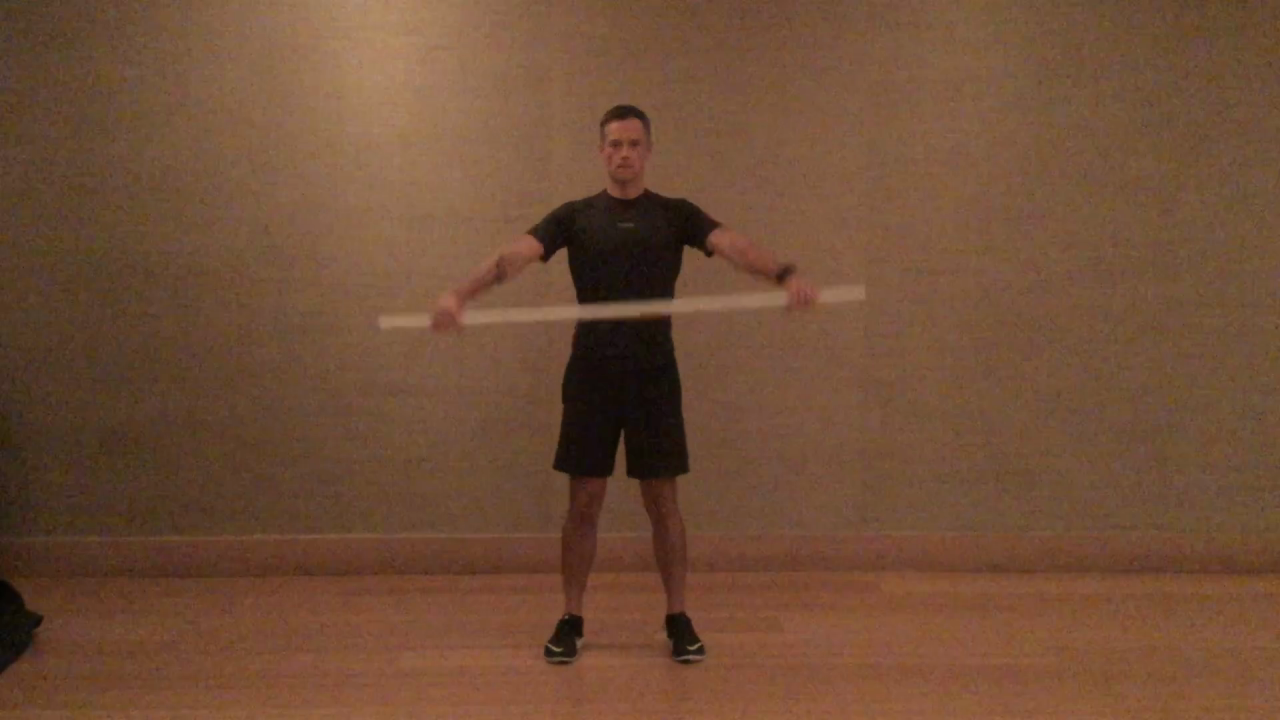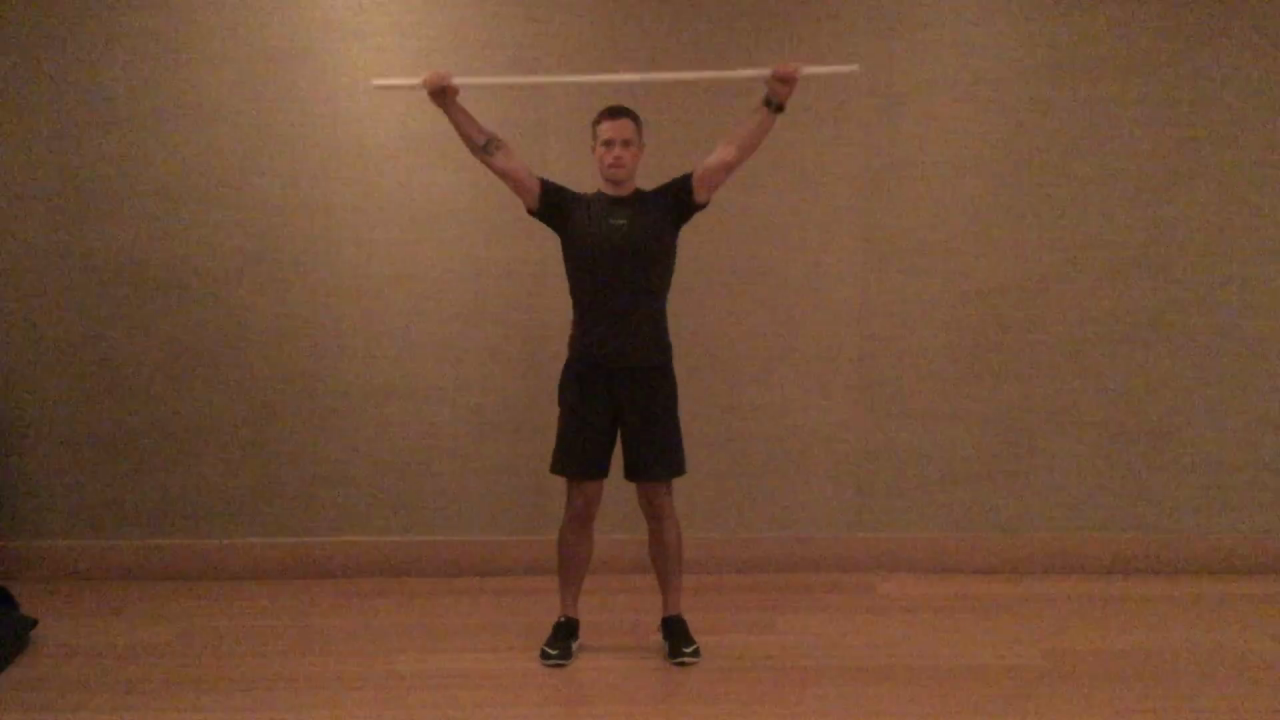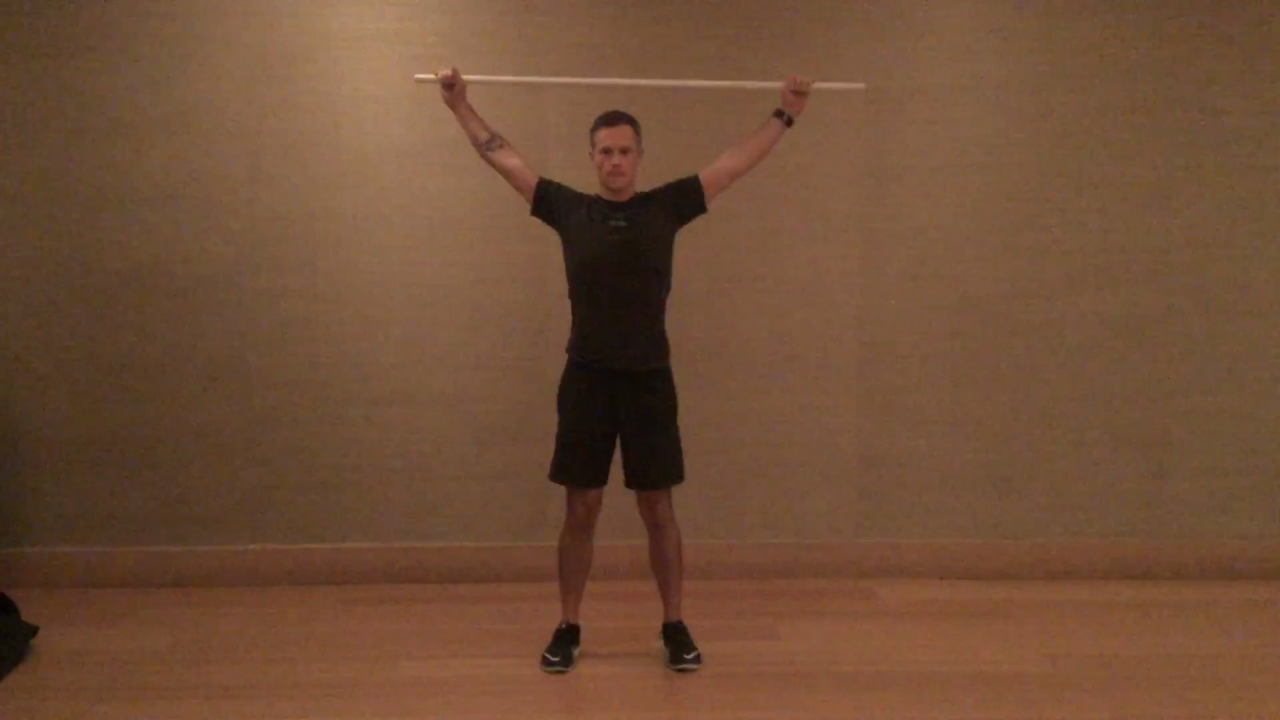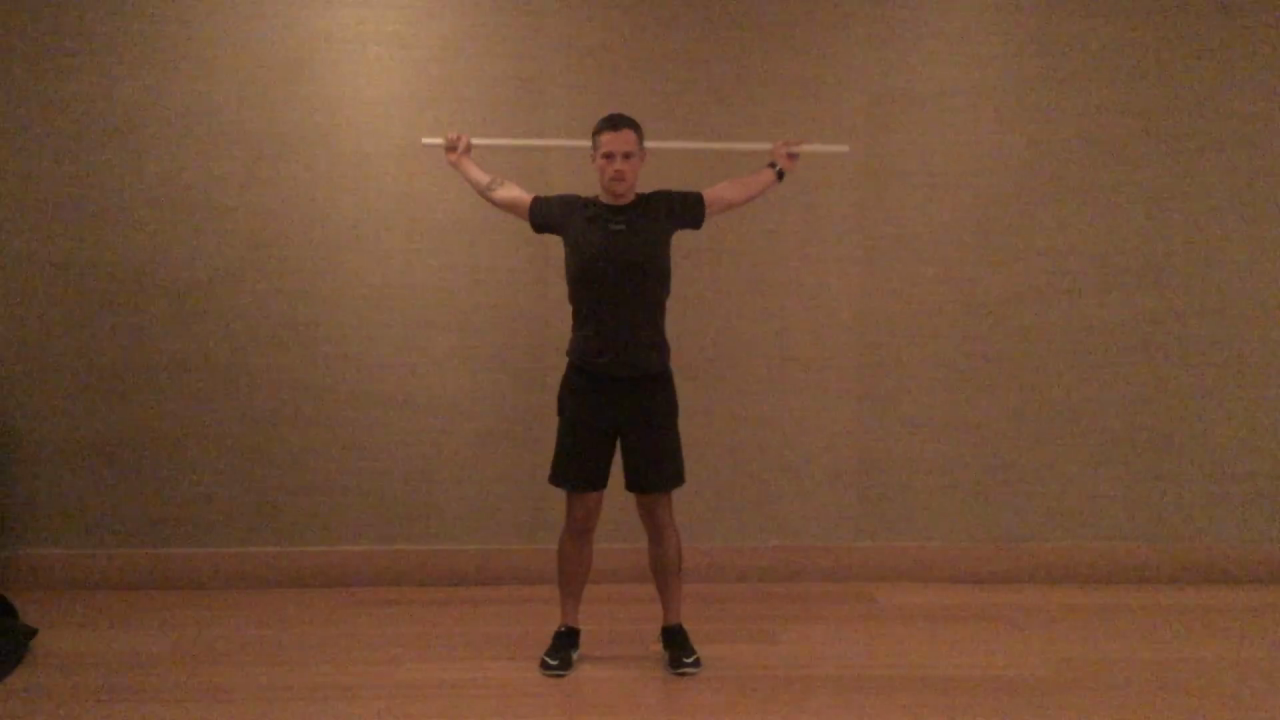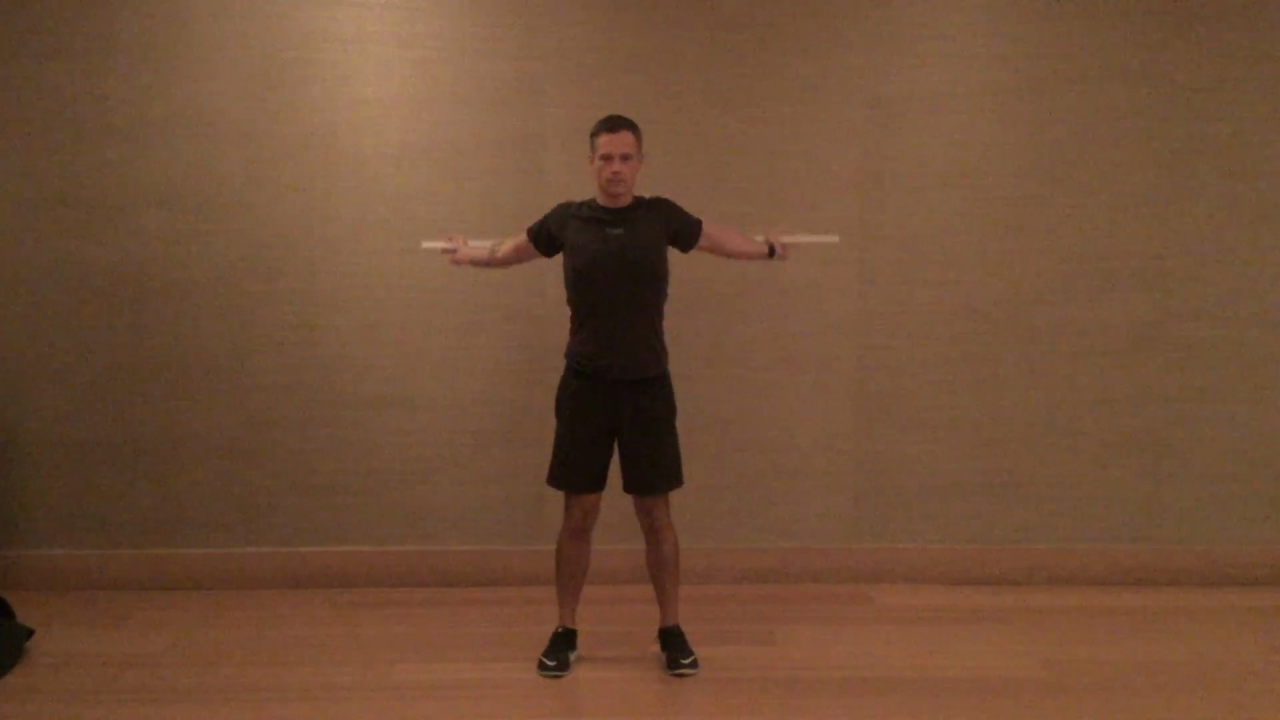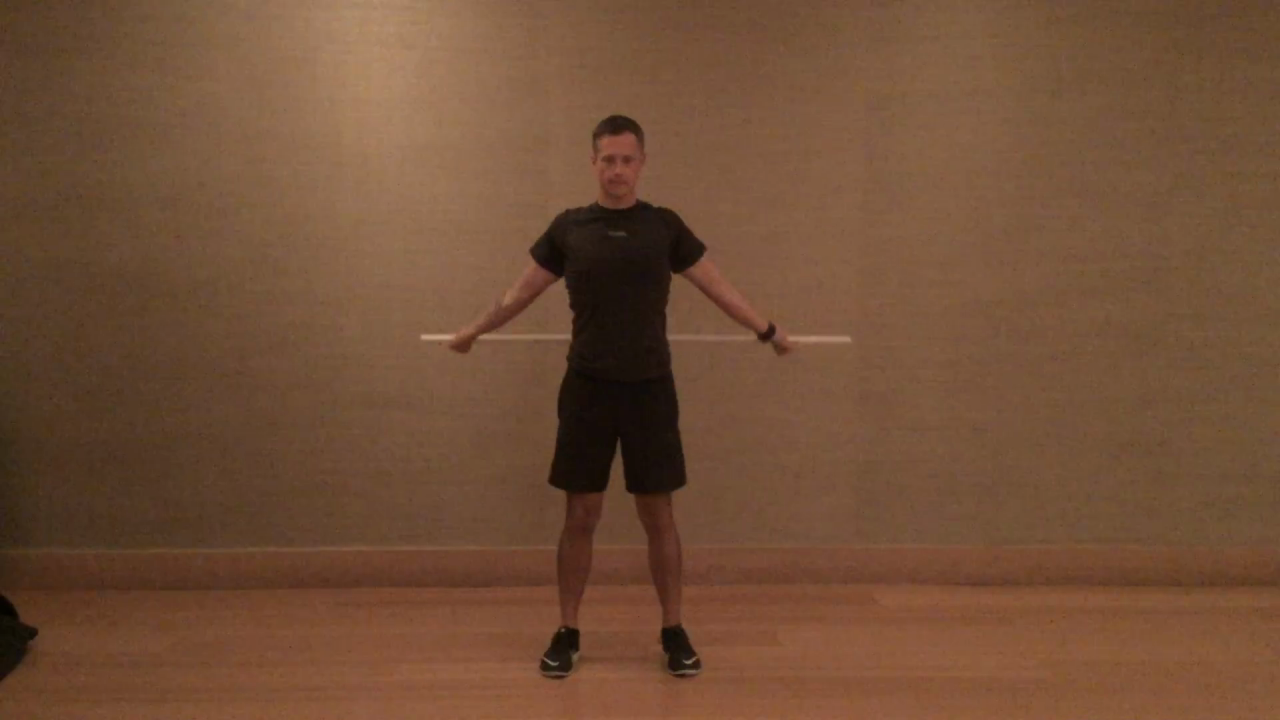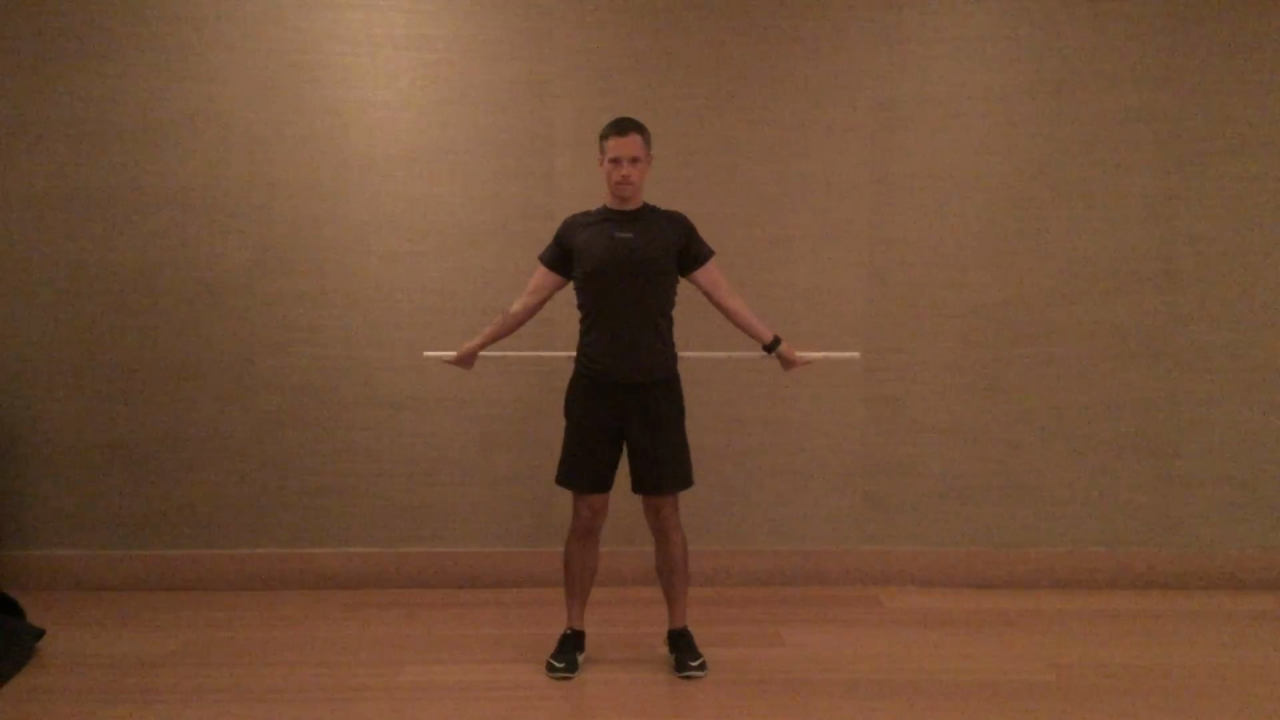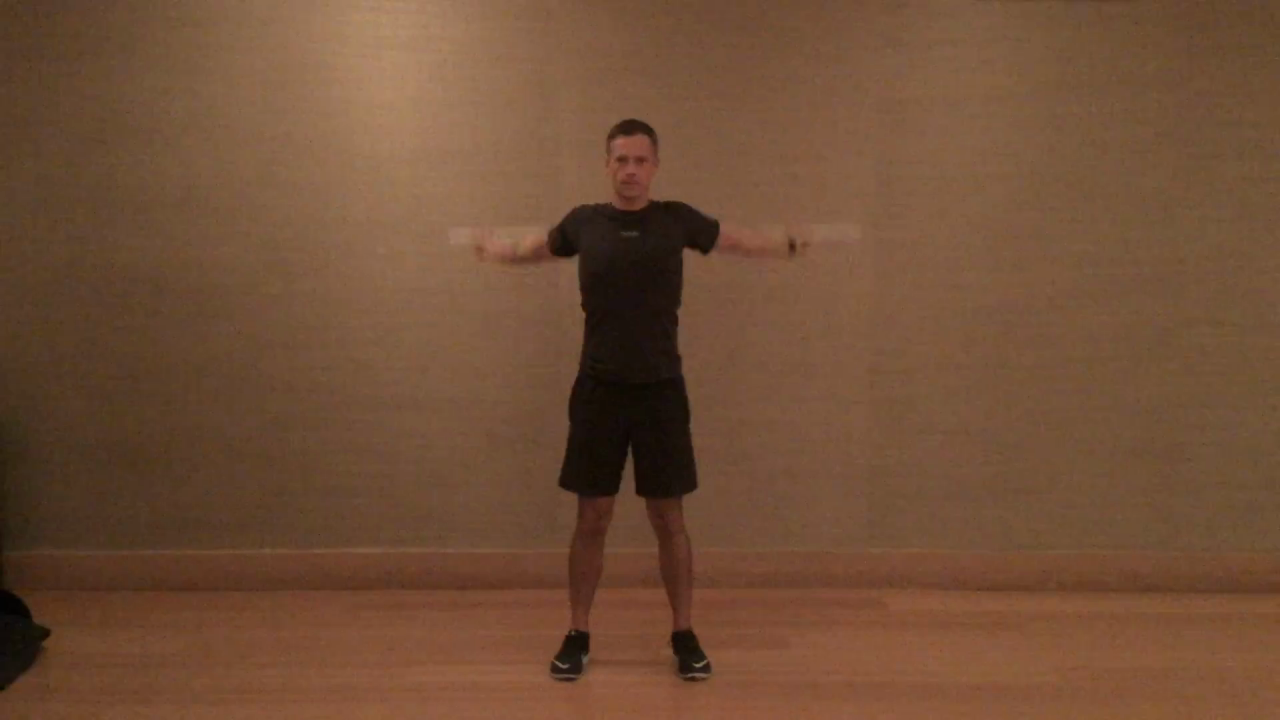
dt=0.4s
person 1, frame 1
left shoulder: (675, 213)
right shoulder: (575, 215)
left elbow: (733, 245)
right elbow: (517, 253)
left wrist: (785, 274)
right wrist: (461, 293)
left hip: (655, 373)
right hip: (591, 373)
left knee: (663, 501)
right knee: (583, 502)
left ankle: (677, 617)
right ankle: (571, 619)
person 1, frame 2
left shoulder: (668, 205)
right shoulder: (568, 209)
left elbow: (730, 154)
right elbow: (502, 161)
left wrist: (774, 100)
right wrist: (451, 105)
left hip: (650, 374)
right hip: (587, 375)
left knee: (659, 503)
right knee: (580, 504)
left ankle: (674, 619)
right ankle: (567, 621)
person 1, frame 3
left shoulder: (667, 207)
right shoulder: (568, 210)
left elbow: (735, 161)
right elbow: (502, 156)
left wrist: (784, 113)
right wrist: (459, 103)
left hip: (649, 380)
right hip: (586, 380)
left knee: (658, 511)
right knee: (580, 511)
left ankle: (674, 626)
right ankle: (568, 628)
person 1, frame 4
left shoulder: (665, 210)
right shoulder: (569, 214)
left elbow: (728, 194)
right elbow: (504, 193)
left wrist: (775, 168)
right wrist: (463, 160)
left hip: (650, 384)
right hip: (587, 384)
left knee: (659, 513)
right knee: (579, 514)
left ankle: (673, 630)
right ankle: (567, 631)
person 1, frame 5
left shoulder: (662, 216)
right shoulder: (567, 220)
left elbow: (716, 238)
right elbow: (512, 249)
left wrist: (768, 249)
right wrist: (469, 254)
left hip: (648, 387)
right hip: (584, 386)
left knee: (656, 515)
right knee: (578, 516)
left ankle: (671, 631)
right ankle: (565, 632)
person 1, frame 6
left shoulder: (665, 225)
right shoulder: (569, 226)
left elbow: (715, 285)
right elbow: (523, 290)
left wrist: (767, 331)
right wrist: (475, 331)
left hip: (650, 388)
right hip: (586, 388)
left knee: (659, 515)
right knee: (579, 515)
left ankle: (673, 631)
right ankle: (567, 632)
person 1, frame 7
left shoulder: (673, 227)
right shoulder: (576, 229)
left elbow: (722, 293)
right elbow: (531, 297)
left wrist: (774, 343)
right wrist: (479, 343)
left hip: (657, 390)
right hip: (592, 390)
left knee: (665, 516)
right knee: (585, 516)
left ankle: (679, 633)
right ankle: (573, 633)
person 1, frame 8
left shoulder: (678, 219)
right shoulder: (583, 222)
left elbow: (738, 239)
right elbow: (536, 247)
left wrist: (789, 245)
right wrist: (496, 249)
left hip: (661, 390)
right hip: (598, 391)
left knee: (669, 519)
right knee: (591, 519)
left ankle: (684, 635)
right ankle: (578, 635)
